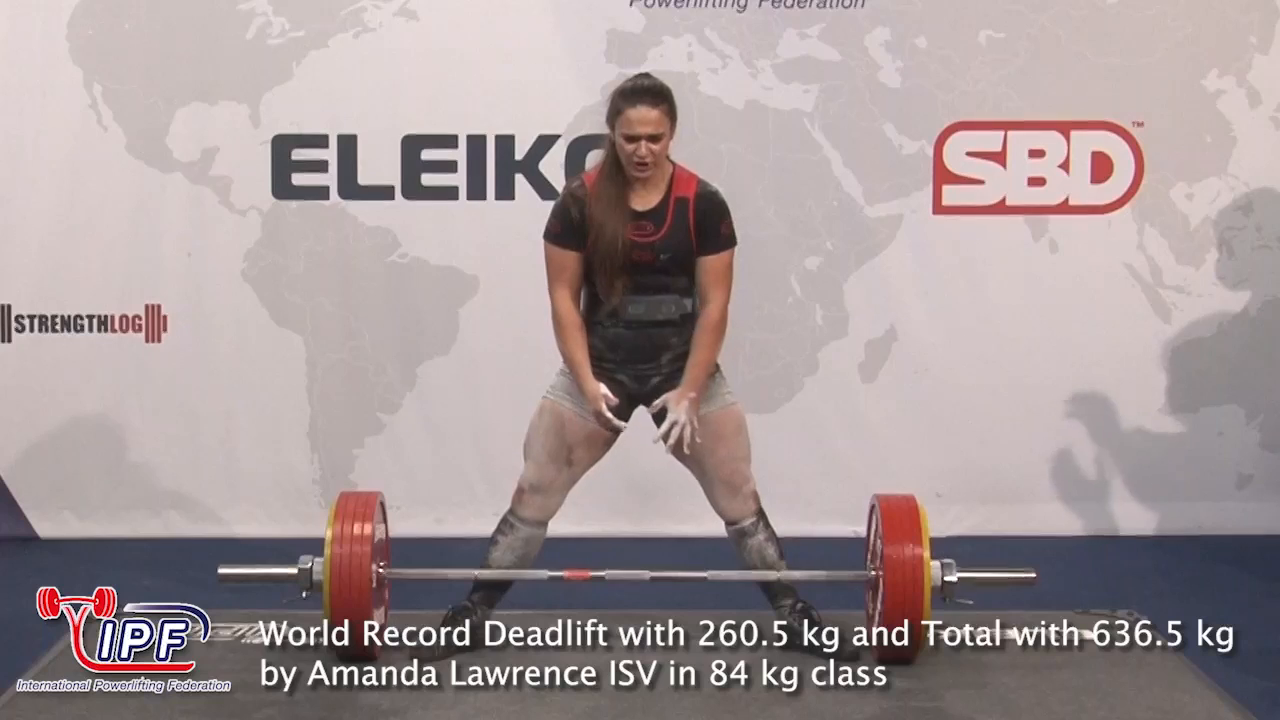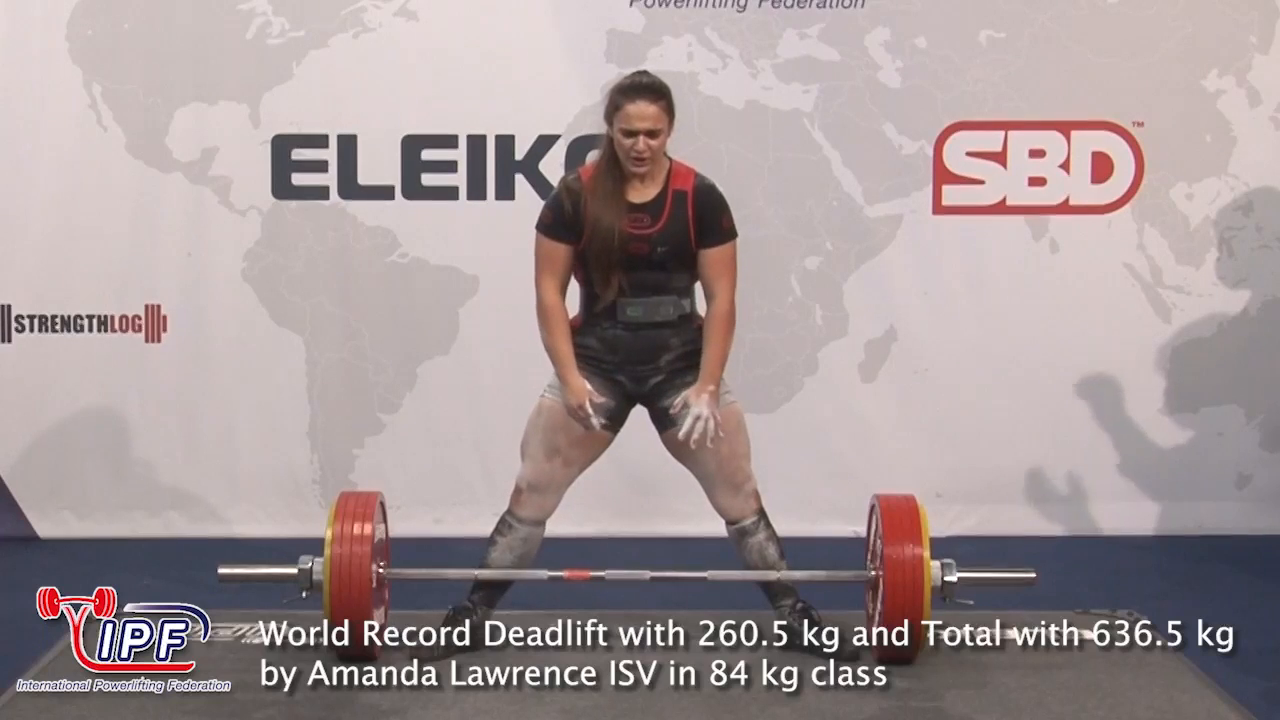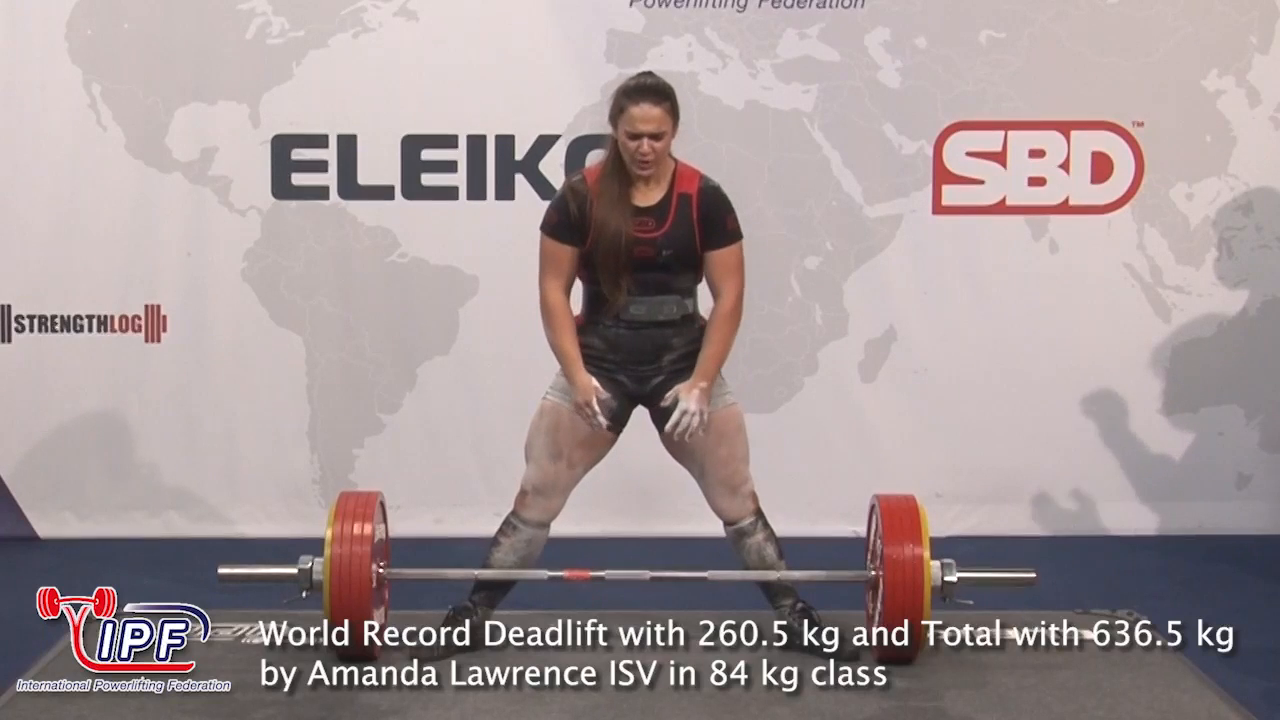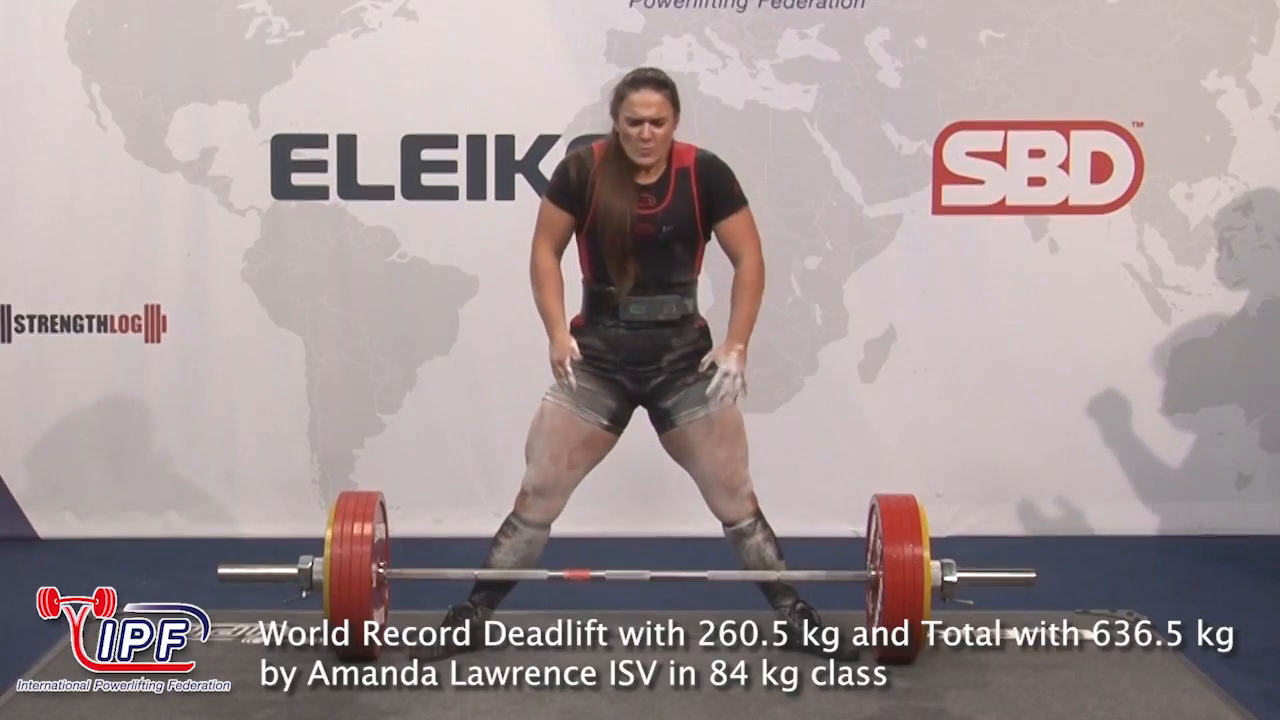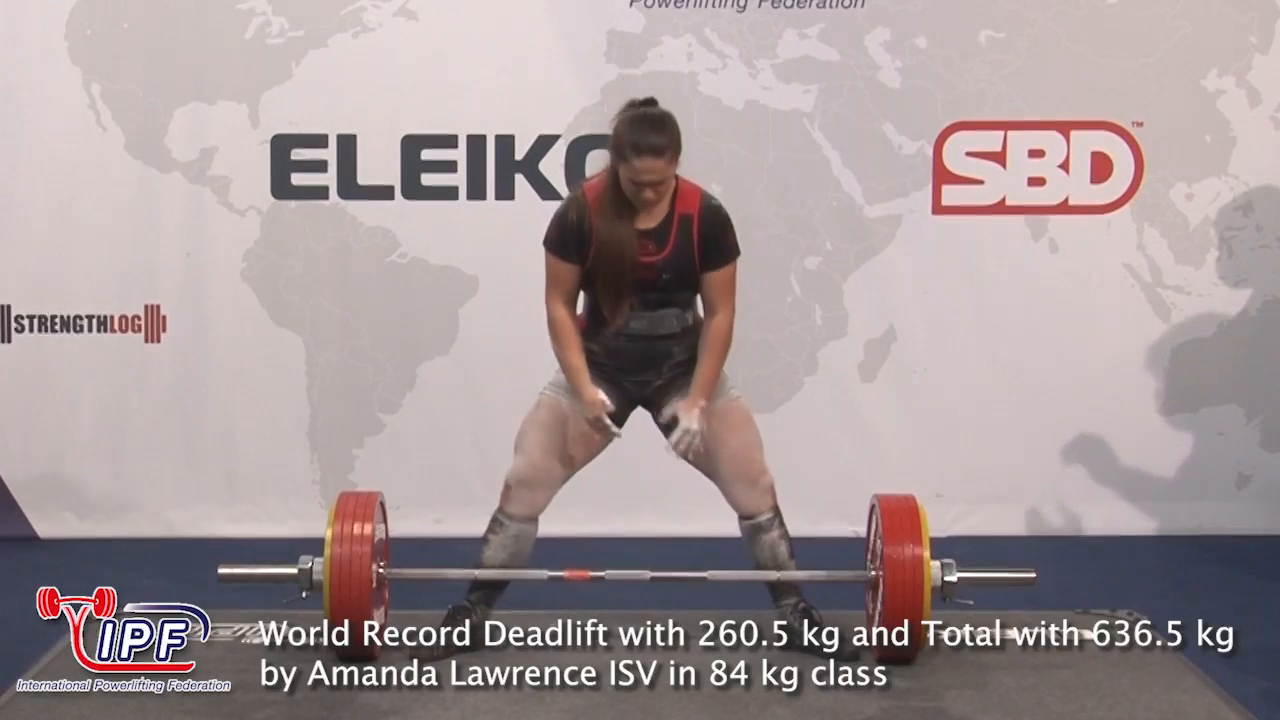
dt=0.4s
person 1, frame 1
left shoulder: (703, 202)
right shoulder: (579, 200)
left elbow: (714, 304)
right elbow: (564, 299)
left wrist: (689, 393)
right wrist: (587, 385)
left hip: (682, 361)
right hip: (600, 361)
left knee: (739, 495)
right knee: (534, 492)
left ankle: (795, 616)
right ankle: (472, 614)
person 1, frame 2
left shoulder: (700, 196)
right shoulder: (575, 195)
left elbow: (721, 297)
right elbow: (549, 291)
left wrist: (707, 386)
right wrist: (569, 379)
left hip: (680, 362)
right hip: (596, 362)
left knee: (738, 494)
right knee: (531, 491)
left ankle: (794, 617)
right ankle: (472, 614)
person 1, frame 3
left shoulder: (705, 198)
right shoulder: (580, 196)
left elbow: (728, 297)
right elbow: (554, 290)
left wrist: (701, 383)
right wrist: (576, 375)
left hip: (682, 361)
right hip: (600, 362)
left knee: (736, 497)
right knee: (537, 494)
left ankle: (794, 617)
right ankle: (473, 614)
person 1, frame 4
left shoulder: (704, 174)
right shoulder: (583, 171)
left elbow: (749, 261)
right elbow: (544, 253)
left wrist: (737, 345)
right wrist: (557, 332)
left hip: (684, 360)
right hip: (597, 360)
left knee: (734, 498)
right knee: (538, 494)
left ankle: (795, 616)
right ankle: (472, 615)
person 1, frame 5
left shoulder: (705, 216)
right shoulder: (580, 212)
left elbow: (720, 314)
right elbow: (559, 304)
left wrist: (699, 400)
right wrist: (581, 386)
left hip: (683, 367)
right hip: (600, 366)
left knee: (753, 489)
right knee: (524, 486)
left ankle: (796, 615)
right ankle: (472, 613)
